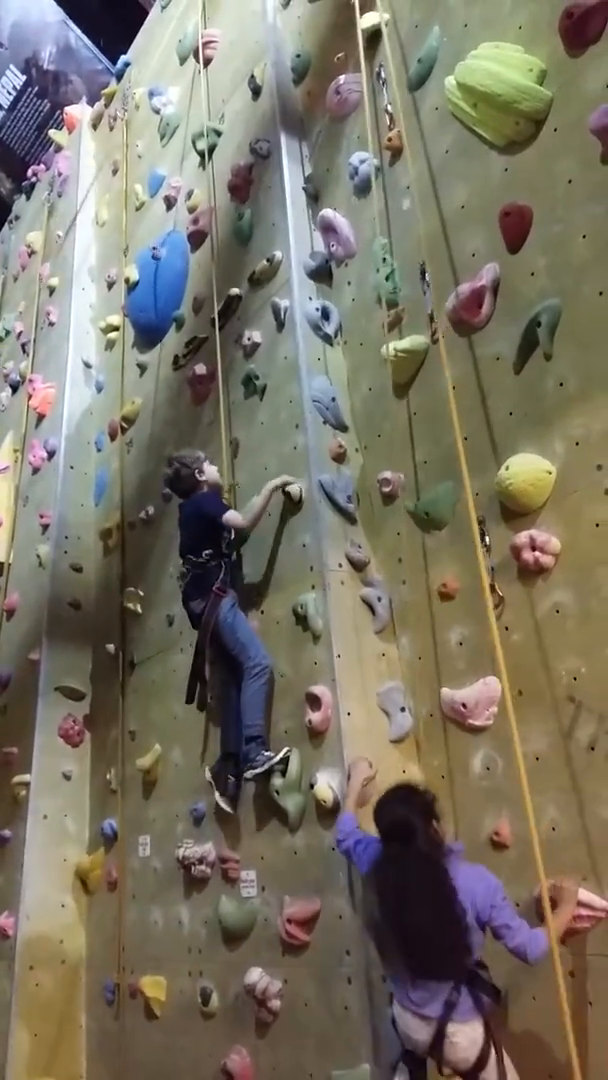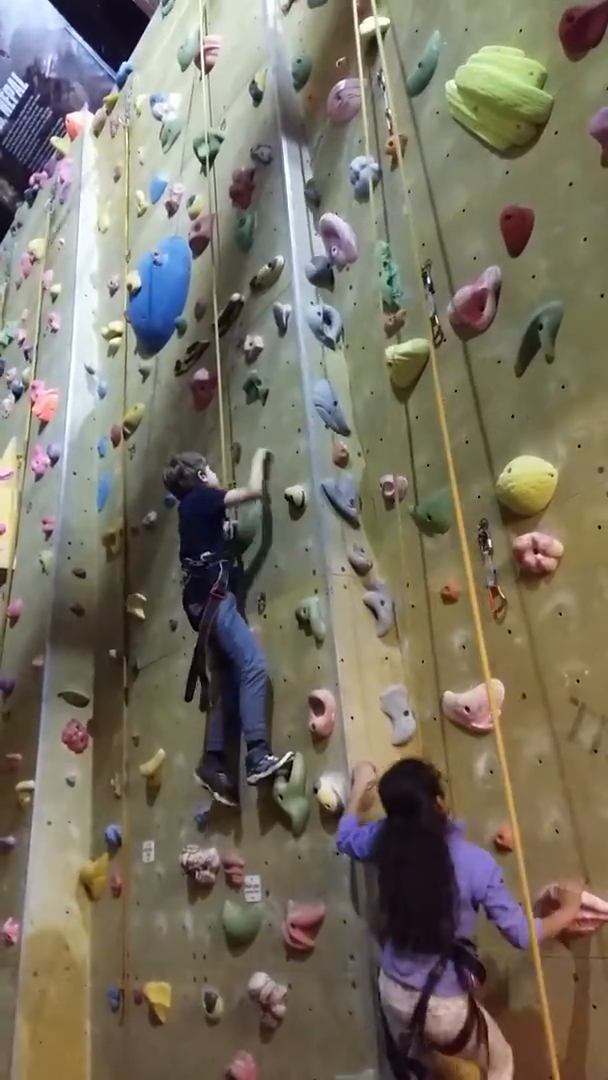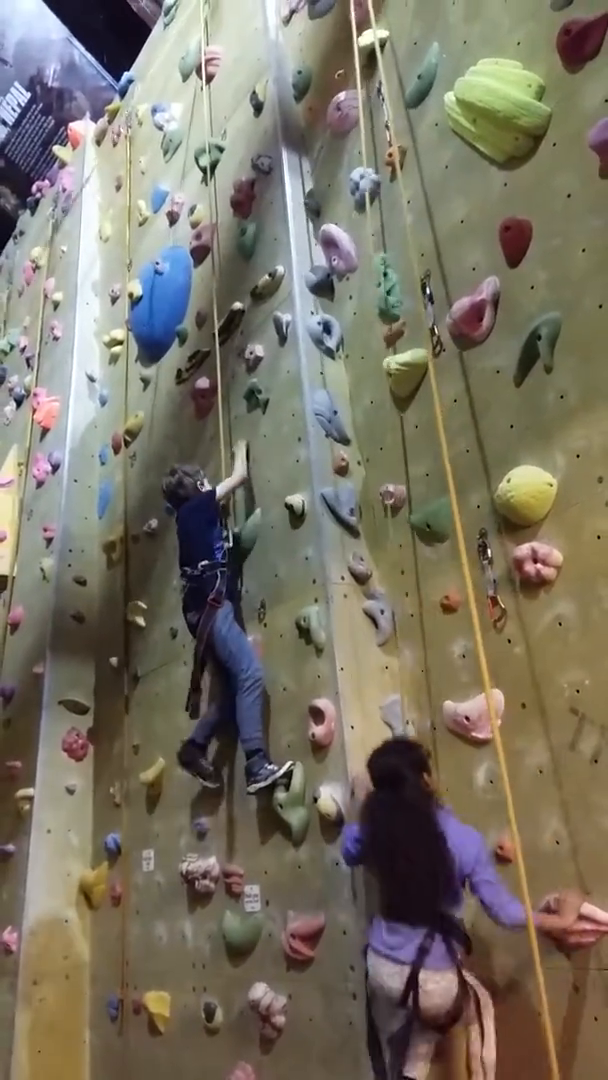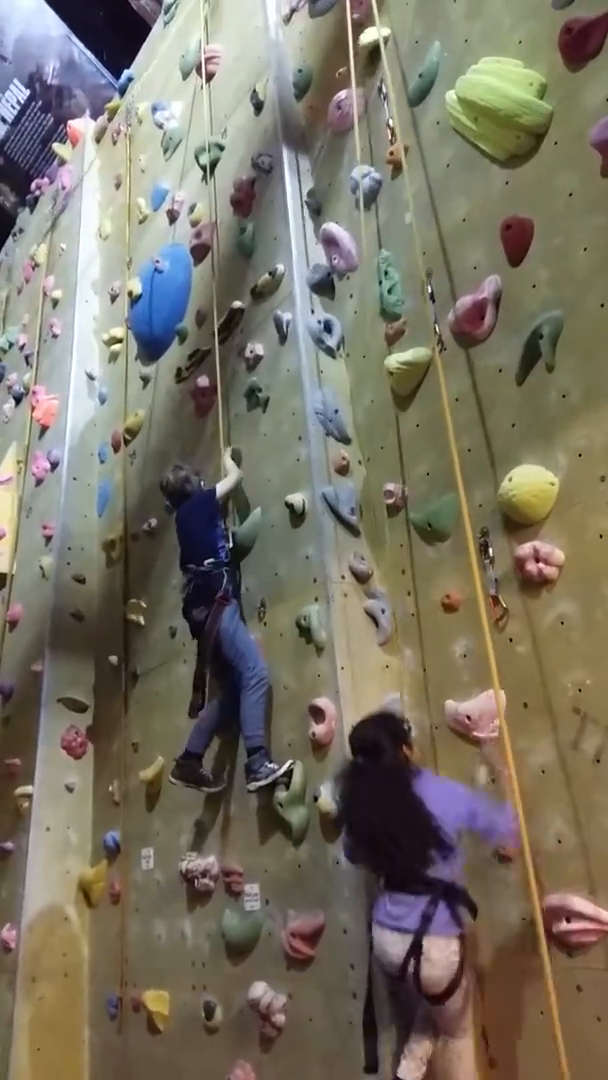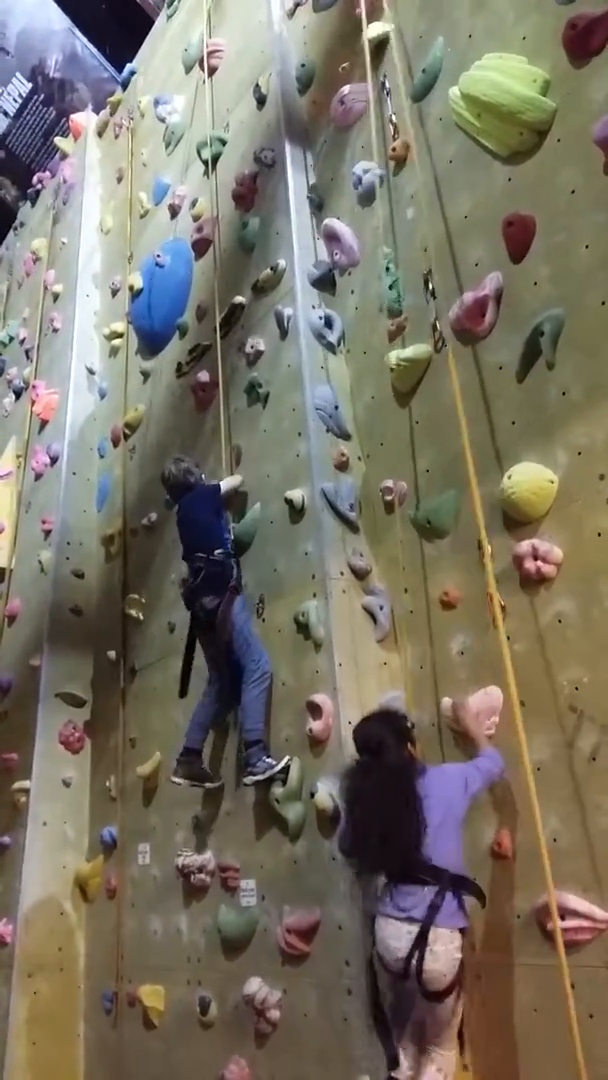
dt=0.2s
person 1, frame 1
left shoulder: (197, 506)
right shoulder: (203, 501)
right elbow: (246, 522)
left wrist: (223, 496)
right wrist: (271, 486)
left hip: (207, 597)
right hip: (212, 595)
left knee: (236, 678)
right knee: (258, 662)
left ankle: (228, 764)
right ankle: (254, 753)
person 1, frame 2
left shoulder: (194, 506)
right shoulder: (202, 498)
right elbow: (254, 490)
left wrist: (223, 497)
right wrist: (258, 458)
left hip: (206, 598)
right hip: (212, 596)
left knee: (233, 681)
right knee: (254, 666)
left ankle: (213, 760)
right ankle: (258, 757)
person 1, frame 3
left shoulder: (193, 515)
right shoulder: (198, 506)
right elbow: (240, 476)
right wrist: (241, 450)
left hip: (206, 606)
right hip: (212, 605)
left knee: (232, 686)
right knee: (250, 676)
left ankle: (194, 748)
right ankle: (257, 766)
person 1, frame 4
left shoulder: (188, 515)
right shoulder: (199, 503)
right elbow: (235, 476)
right wrist: (227, 457)
left hip: (203, 606)
right hip: (216, 603)
left knee: (230, 688)
right knee: (255, 673)
left ankle: (189, 760)
right ankle: (257, 764)
person 1, frame 5
left shoulder: (185, 510)
right shoulder: (204, 496)
right elbow: (238, 479)
right wrist: (219, 482)
left hip: (201, 598)
right hip: (221, 594)
left knee: (222, 683)
right knee: (257, 667)
left ankle: (189, 758)
right ankle: (255, 759)
person 2, frame 1
left shoulder: (385, 865)
right shoulder: (477, 882)
left elbow: (345, 835)
right elbow: (529, 947)
left wrist: (356, 782)
right wrist: (566, 907)
left hip: (407, 1020)
right hip: (458, 1032)
person 2, frame 2
left shoulder: (386, 842)
right shoulder: (475, 862)
left elbow: (345, 837)
right elbow: (521, 933)
left wrist: (360, 787)
right wrist: (568, 910)
left hip: (392, 991)
right hip: (443, 1005)
person 2, frame 3
left shoulder: (376, 827)
right shoulder: (462, 839)
left elbow: (349, 851)
right elbow: (505, 912)
left wrist: (359, 797)
right wrist: (562, 918)
left hip: (380, 966)
right hip: (431, 976)
person 2, frame 4
left shoulder: (365, 803)
right shoulder: (444, 794)
right elbow: (505, 829)
left hip: (386, 937)
right hip: (435, 944)
left knee: (431, 1013)
right knee: (457, 1033)
person 2, frame 5
left shoulder: (370, 798)
right shoulder: (448, 781)
left elbow: (349, 847)
right elbow: (493, 763)
right wrist: (471, 725)
left hip: (389, 931)
right hip: (436, 937)
left knee: (409, 1023)
right knee: (440, 1046)
